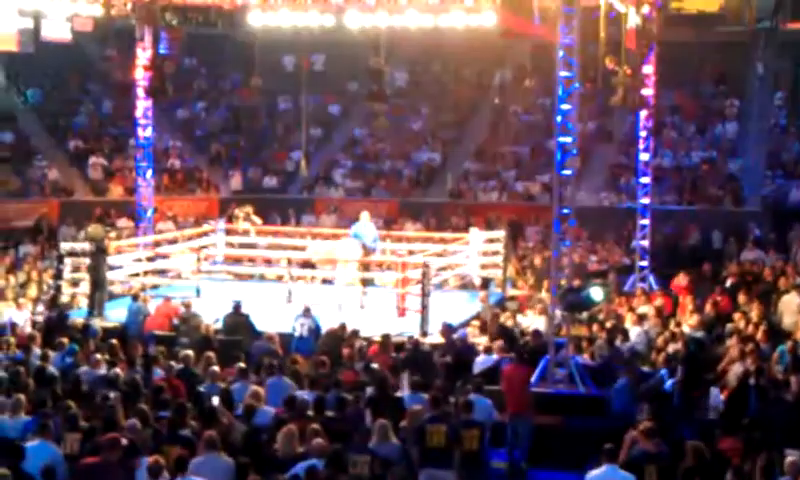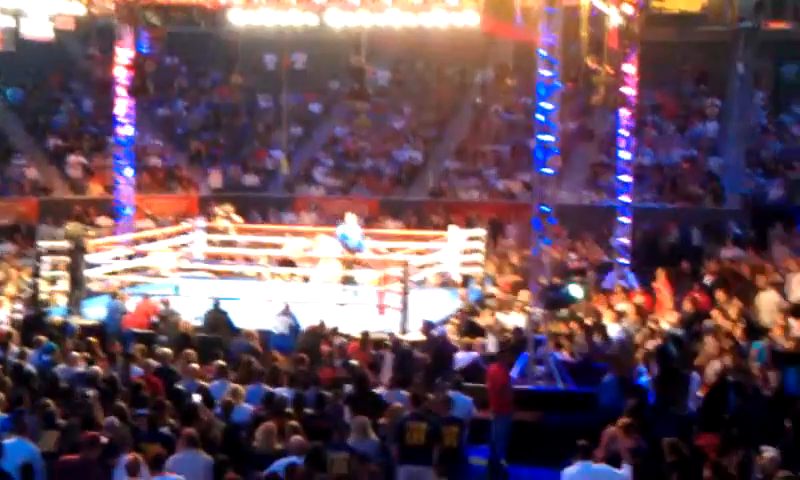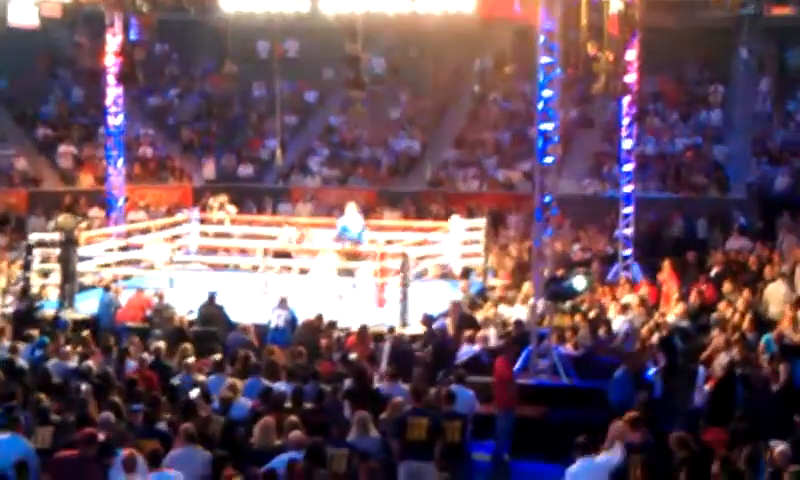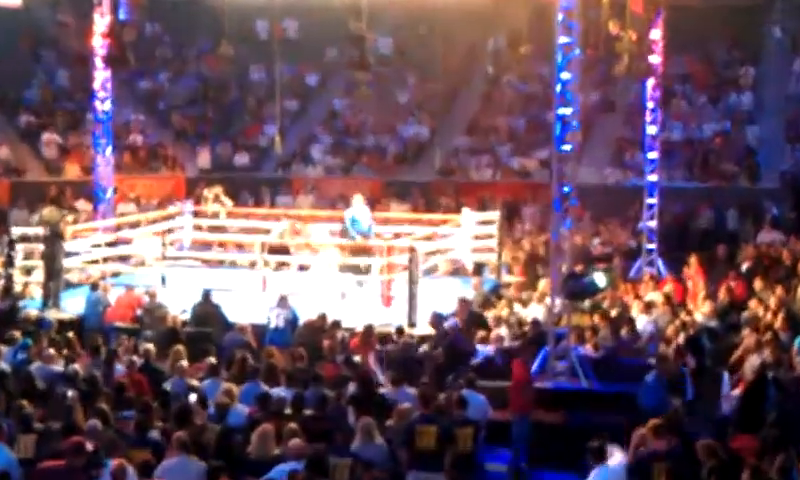
dt=0.2s
person 1, frame 1
left shoulder: (507, 369)
right shoulder: (527, 371)
left elbow: (504, 388)
right elbow: (528, 389)
left hip: (511, 408)
right hip: (524, 409)
left knee: (512, 436)
right knee: (523, 437)
left ankle: (513, 462)
right ankle: (521, 463)
person 1, frame 2
left shoulder: (492, 368)
right shoulder: (504, 372)
right elbow: (506, 391)
left hip: (495, 407)
right hip: (503, 408)
left knee: (495, 435)
right knee: (501, 436)
left ankle: (494, 460)
right ankle: (498, 462)
person 1, frame 3
left shoulder: (499, 361)
right shoulder: (506, 367)
right elbow: (510, 388)
left hip: (501, 402)
right hip: (505, 403)
left knee: (502, 430)
right knee: (504, 430)
left ankle: (499, 455)
right ankle: (501, 456)
person 1, frame 4
left shoulder: (518, 363)
right shoulder: (522, 371)
right elbow: (525, 394)
left hip: (523, 409)
right hip: (521, 410)
left knee: (520, 440)
right knee: (520, 440)
left ankle: (520, 463)
right ankle: (519, 464)
